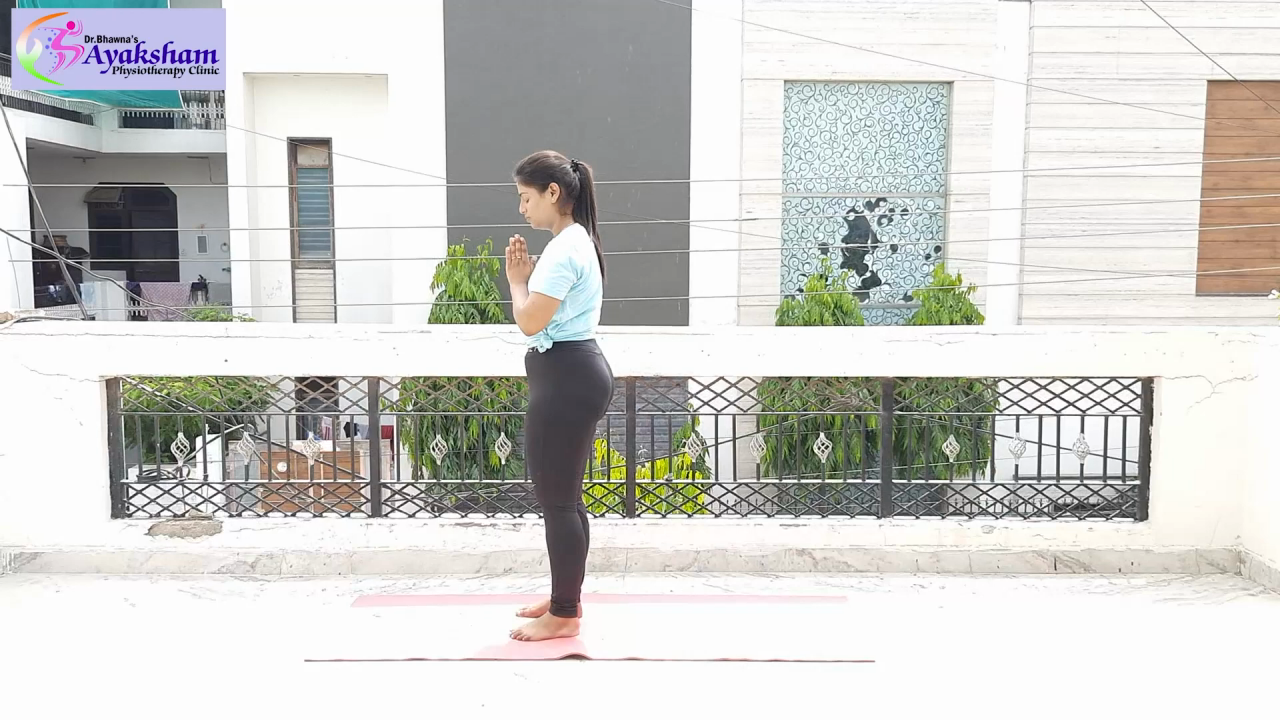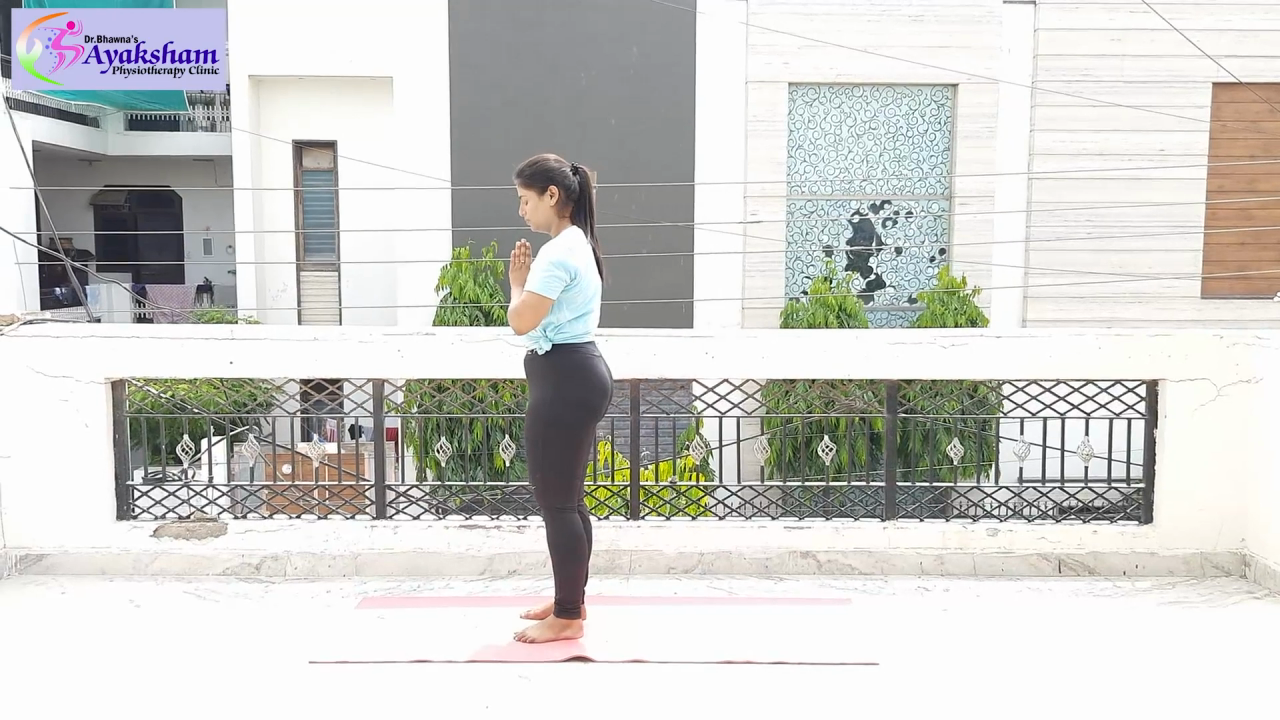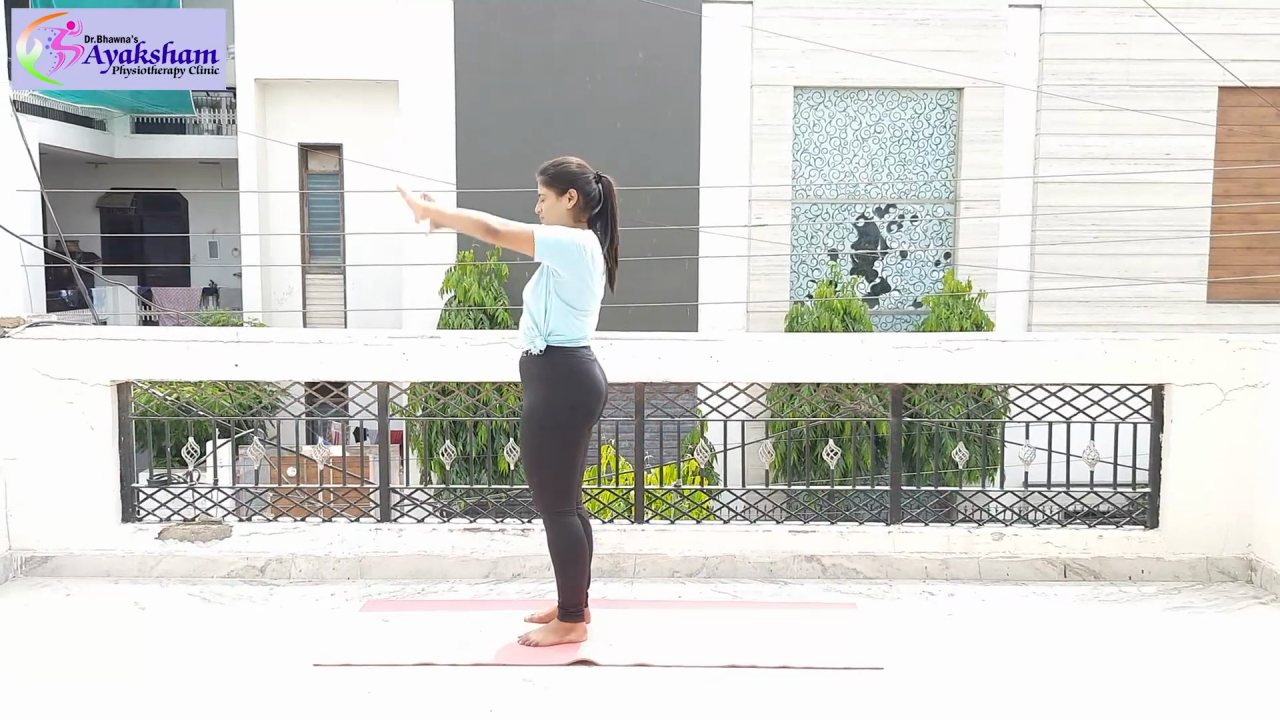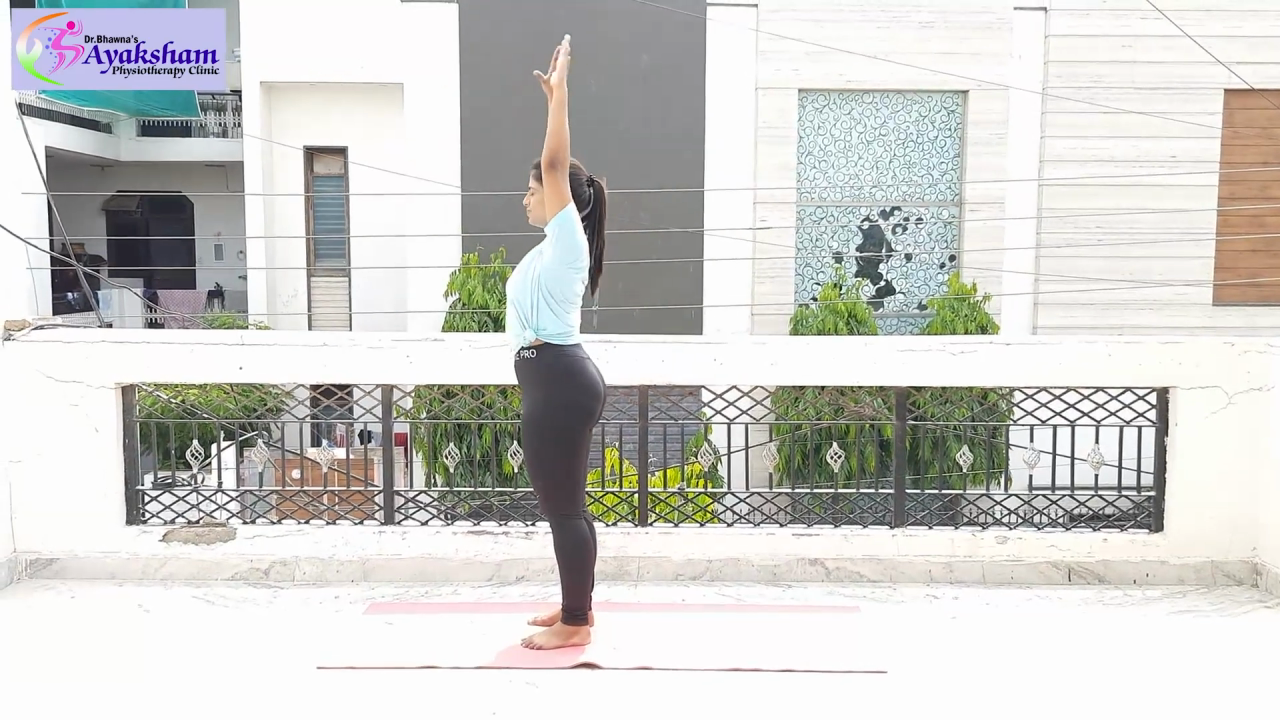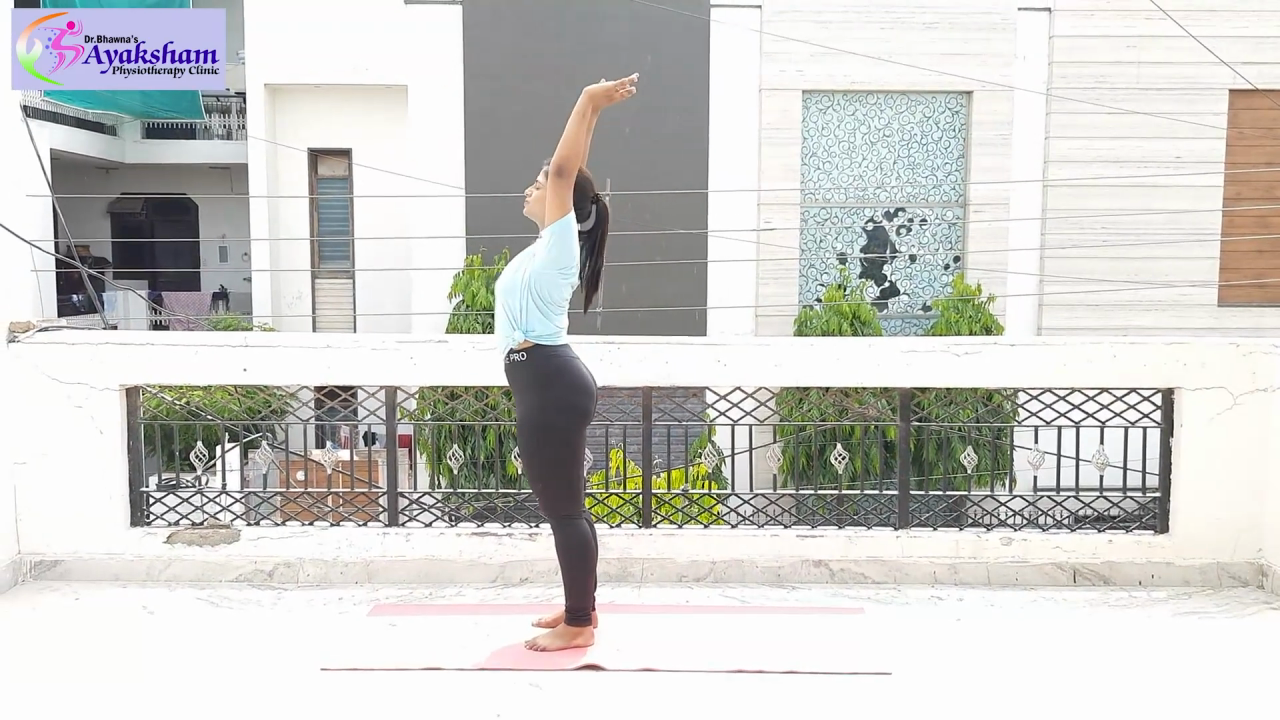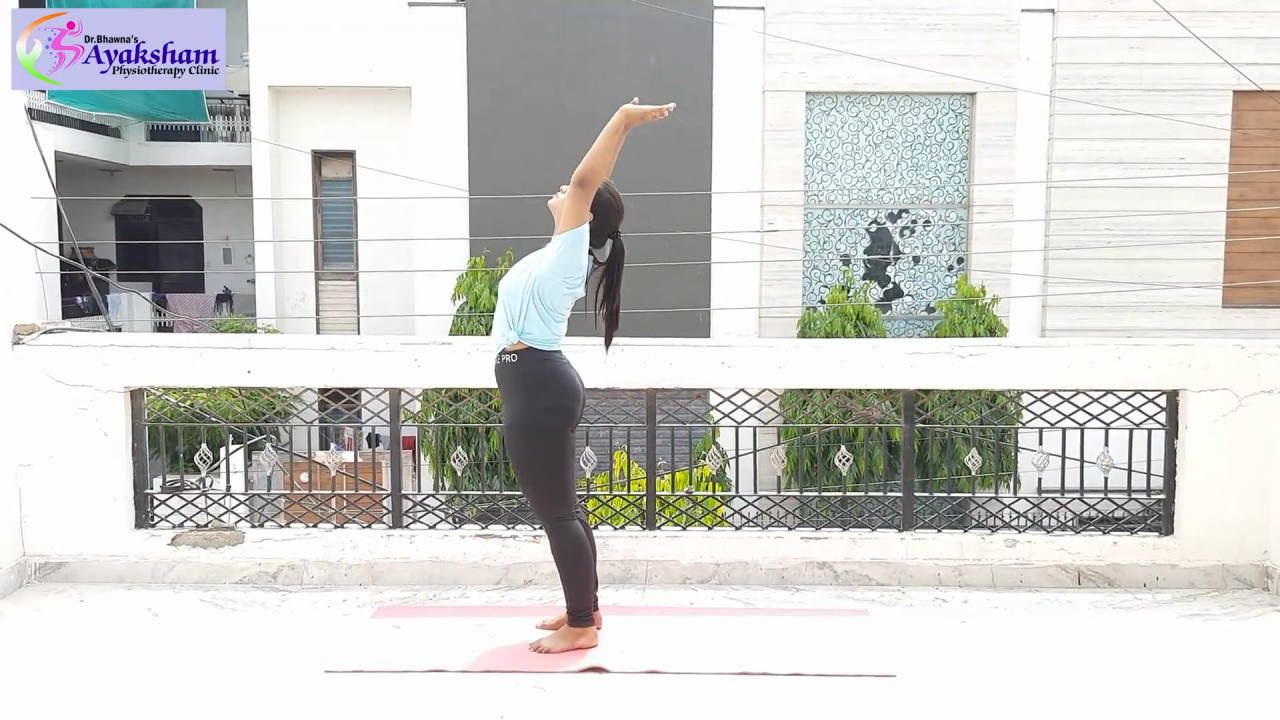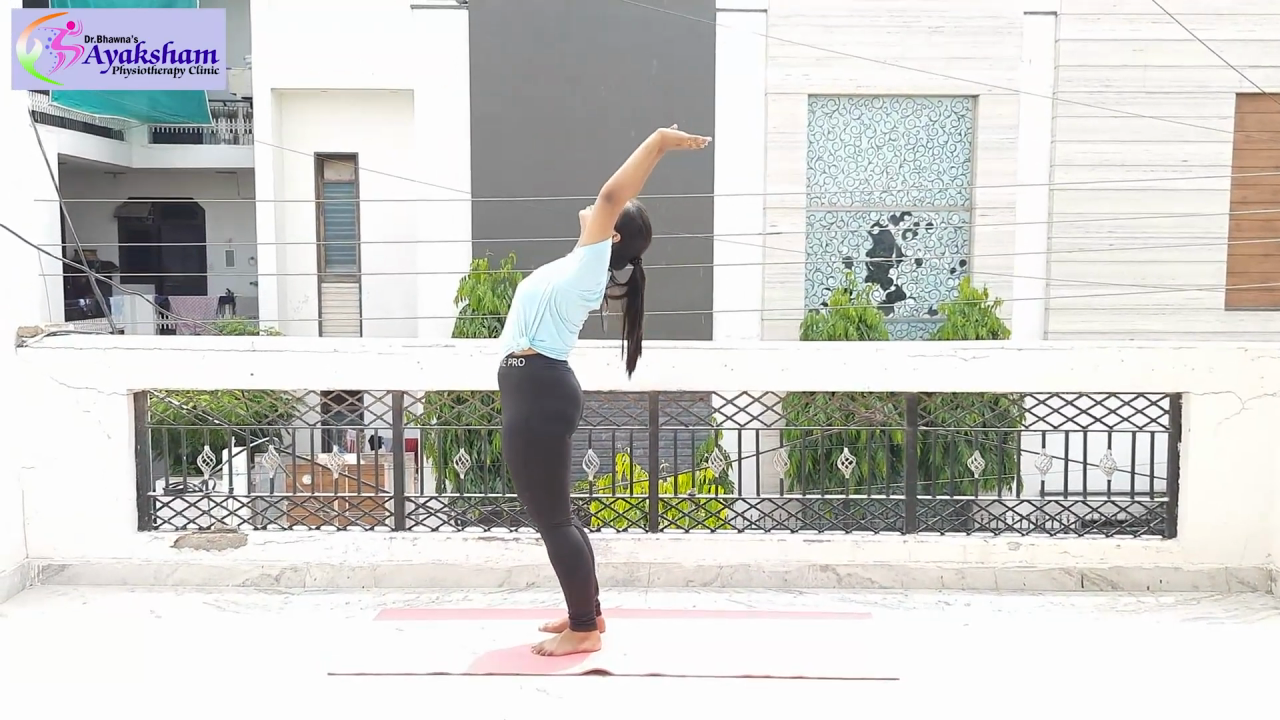
dt=0.5s
person 1, frame 1
left shoulder: (563, 250)
right shoulder: (575, 242)
left elbow: (529, 322)
left wrist: (516, 282)
right wrist: (528, 277)
left hip: (566, 378)
right hip: (575, 374)
left knee: (555, 499)
right knee: (565, 496)
left ankle: (564, 615)
right ankle: (566, 599)
person 1, frame 2
left shoulder: (558, 253)
right shoulder: (575, 245)
left elbow: (521, 321)
left wrist: (516, 284)
right wrist: (527, 279)
left hip: (564, 379)
right hip: (577, 375)
left knee: (555, 501)
right knee: (566, 498)
left ankle: (567, 617)
right ankle: (571, 600)
person 1, frame 3
left shoulder: (572, 244)
right shoulder: (579, 244)
left elbow: (496, 231)
right elbow: (506, 233)
left wrist: (436, 213)
right wrist: (446, 214)
left hip: (561, 383)
right hip: (567, 376)
left knee: (555, 504)
right knee: (564, 501)
left ankle: (569, 622)
right ankle: (575, 605)
person 1, frame 4
left shoulder: (568, 239)
right shoulder: (557, 246)
left elbow: (556, 166)
right elbow: (555, 169)
left wrist: (558, 90)
right wrist: (553, 92)
left hip: (558, 383)
right hip: (557, 382)
left knee: (562, 507)
right knee: (565, 504)
left ankle: (575, 624)
right ankle: (576, 607)
person 1, frame 5
left shoulder: (560, 243)
right shoulder: (550, 245)
left elbow: (562, 173)
right elbow: (564, 173)
left wrist: (589, 104)
right wrist: (591, 108)
left hip: (549, 383)
right hip: (547, 382)
left knee: (562, 508)
right knee: (564, 505)
left ankle: (578, 625)
right ankle: (581, 607)
person 1, frame 6
left shoulder: (570, 252)
right shoulder: (564, 251)
left elbow: (583, 182)
right elbow: (587, 184)
left wrist: (621, 123)
right wrist: (620, 124)
left hip: (537, 386)
right hip: (536, 385)
left knee: (556, 511)
right knee: (560, 507)
left ankle: (581, 626)
right ankle: (585, 608)
person 1, frame 7
left shoulder: (590, 266)
right shoulder: (583, 263)
left elbow: (611, 195)
right elbow: (616, 197)
left wrist: (657, 143)
right wrist: (656, 148)
left hip: (539, 393)
right hip: (536, 391)
left knee: (551, 517)
right knee: (555, 514)
left ankle: (583, 629)
right ankle: (588, 612)
